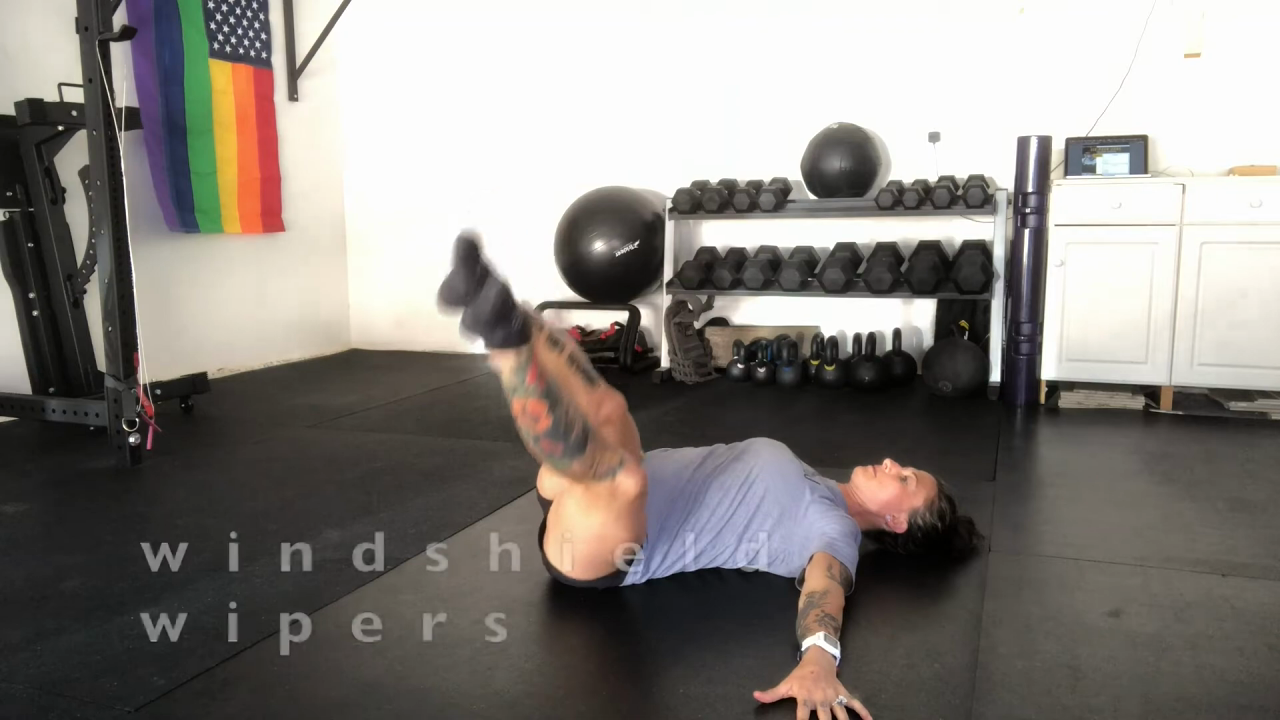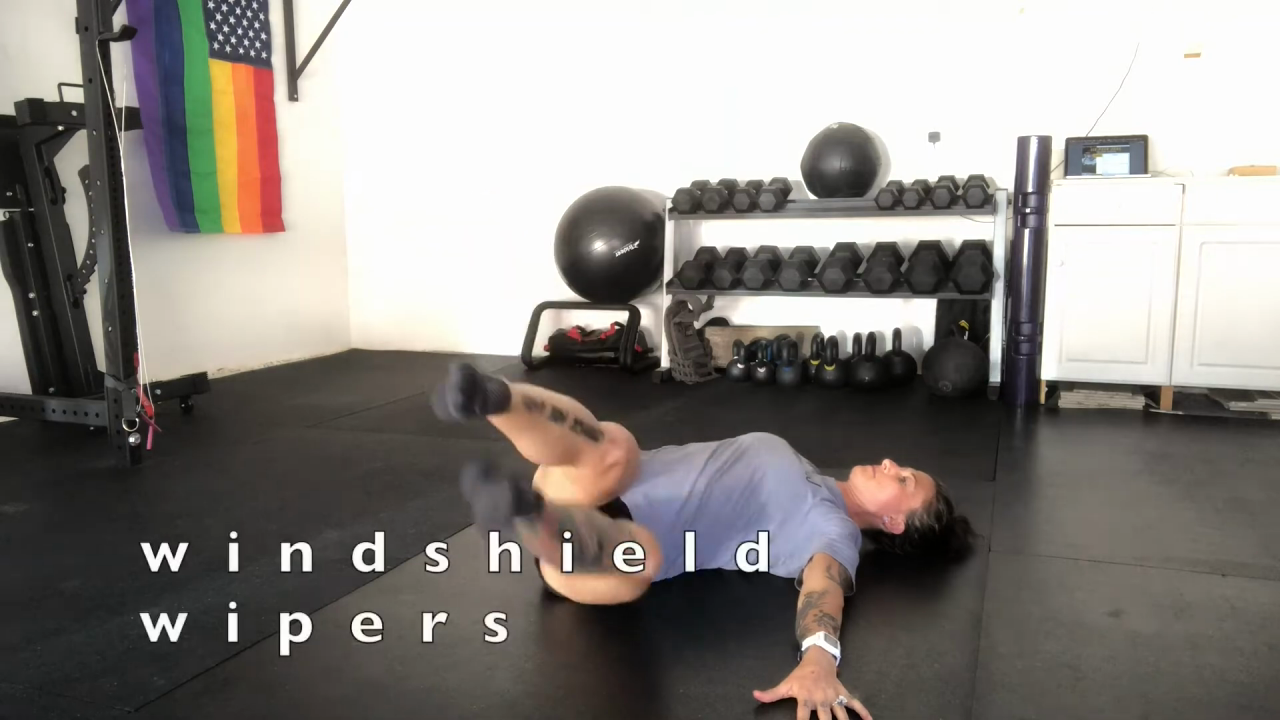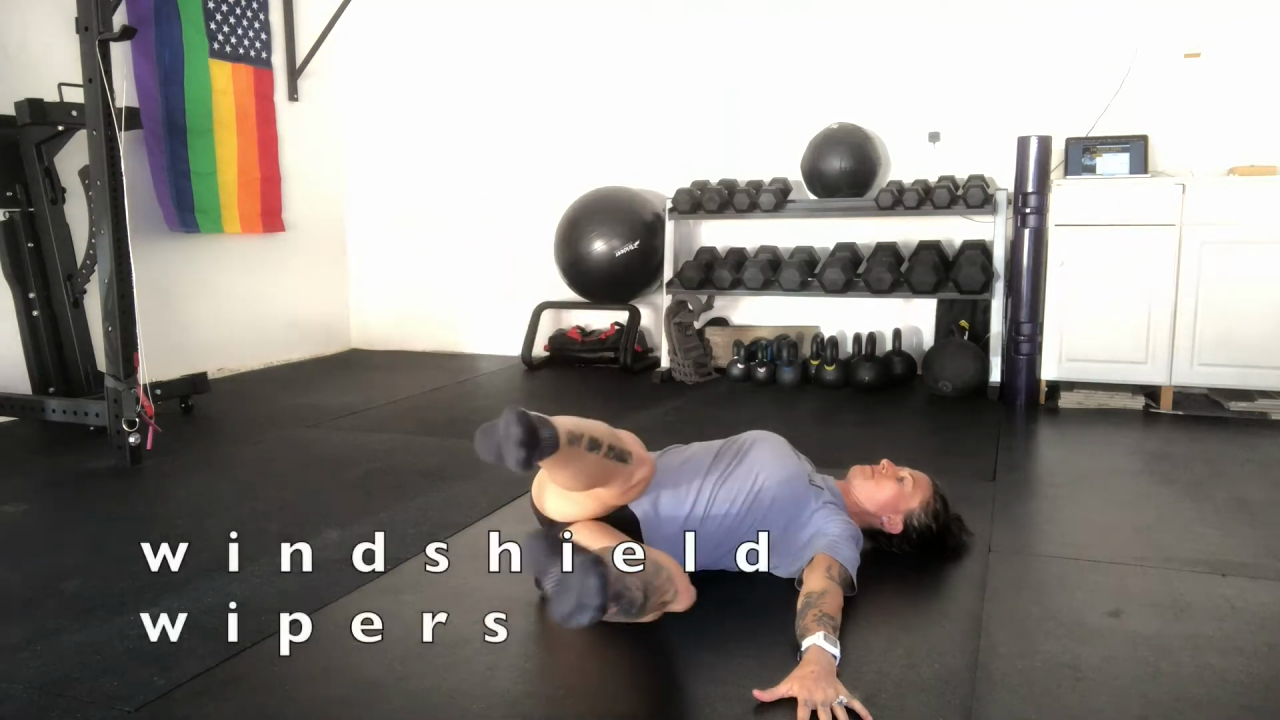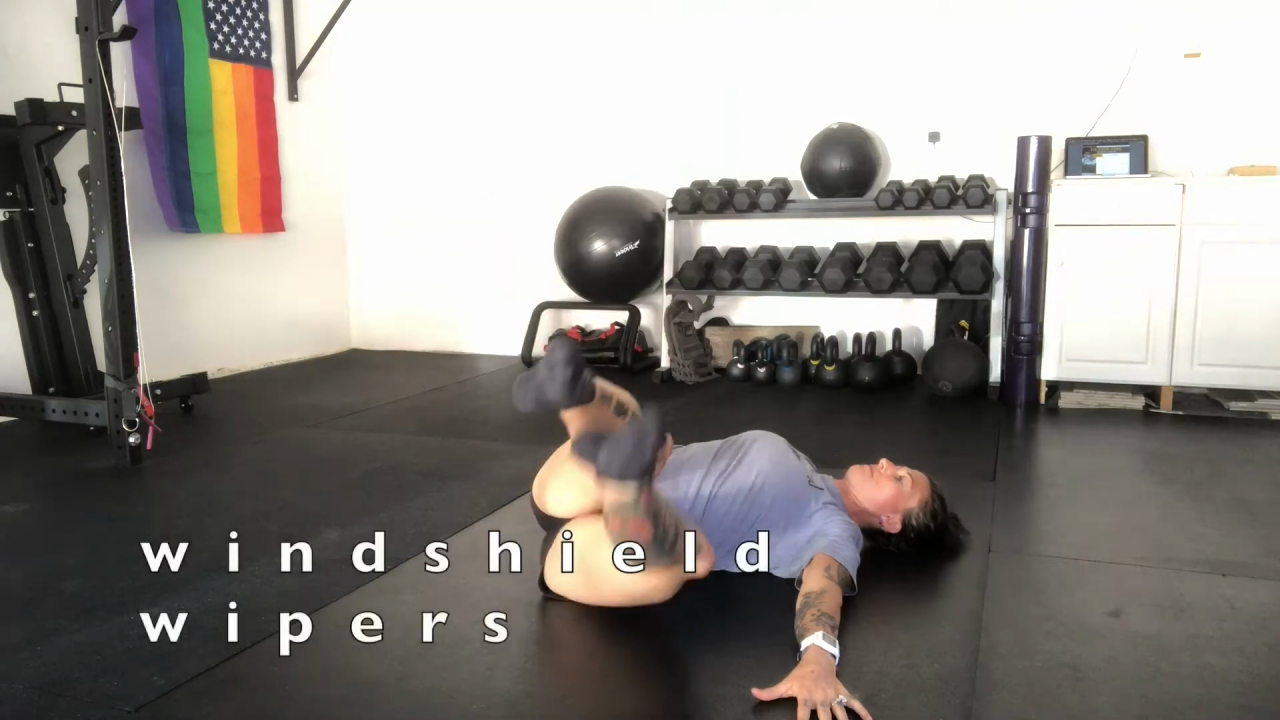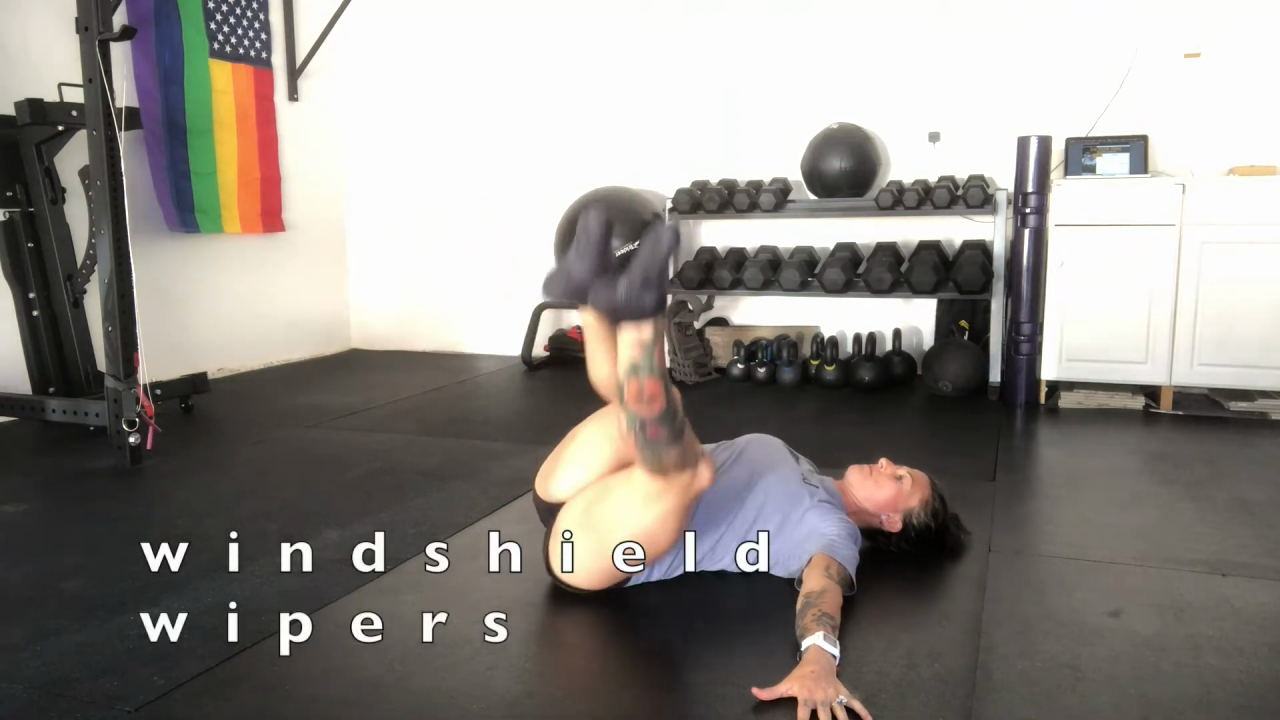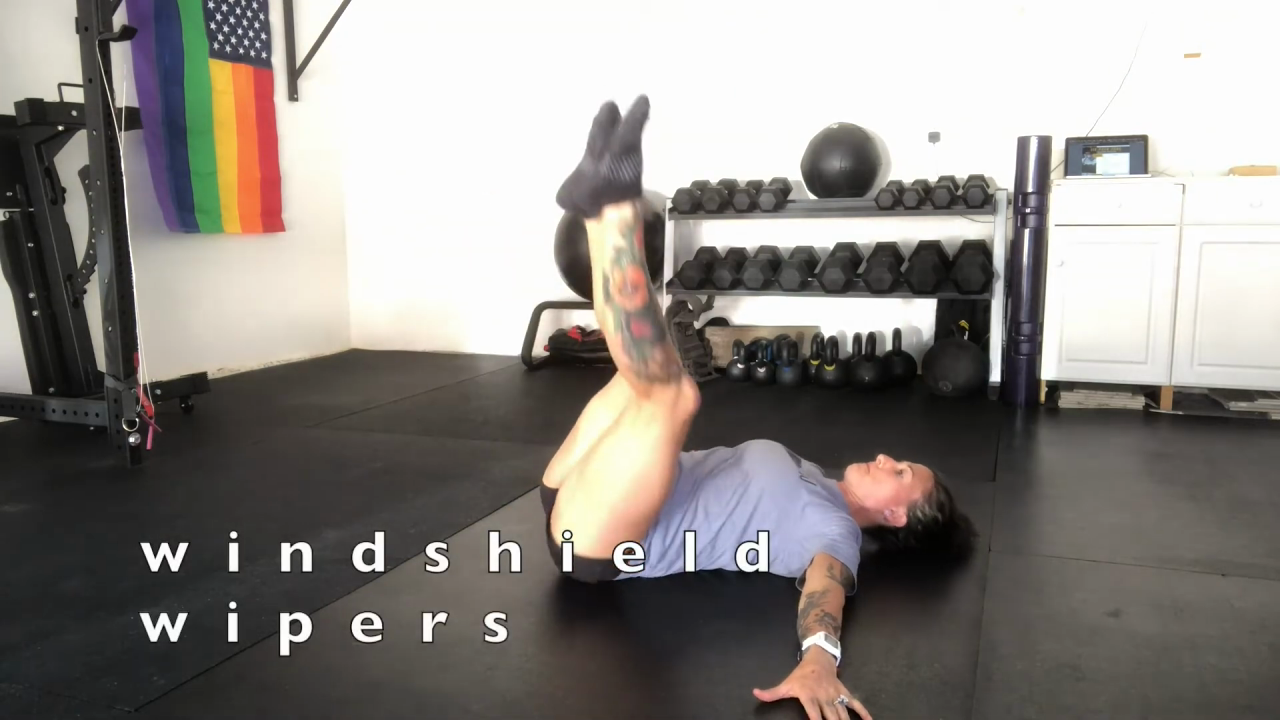
dt=0.3s
person 1, frame 1
left shoulder: (836, 531)
right shoulder: (811, 484)
left elbow: (823, 593)
left wrist: (817, 656)
left knee: (621, 476)
right knee: (604, 409)
left ankle: (507, 337)
person 1, frame 2
left shoulder: (835, 531)
right shoulder: (801, 474)
left elbow: (821, 593)
left wrist: (818, 660)
right hip: (601, 490)
left knee: (642, 556)
right knee: (610, 448)
left ankle: (524, 519)
right ankle: (489, 398)
person 1, frame 3
left shoulder: (836, 531)
right shoulder: (797, 470)
left elbow: (822, 594)
left wrist: (817, 662)
left hip: (629, 533)
left knee: (669, 586)
right knee: (629, 463)
person 1, frame 4
left shoulder: (834, 533)
right shoulder: (797, 469)
left elbow: (821, 594)
left wrist: (816, 662)
left knee: (689, 548)
right knee: (644, 446)
person 1, frame 5
left shoulder: (833, 532)
right shoulder: (799, 473)
left elbow: (822, 597)
left wrist: (818, 659)
left knee: (689, 467)
left ankle: (637, 316)
person 1, frame 6
left shoulder: (834, 531)
right shoulder: (808, 479)
left elbow: (825, 594)
left wrist: (818, 661)
left hip: (592, 543)
right hip: (574, 503)
left knee: (671, 390)
left ankle: (617, 198)
